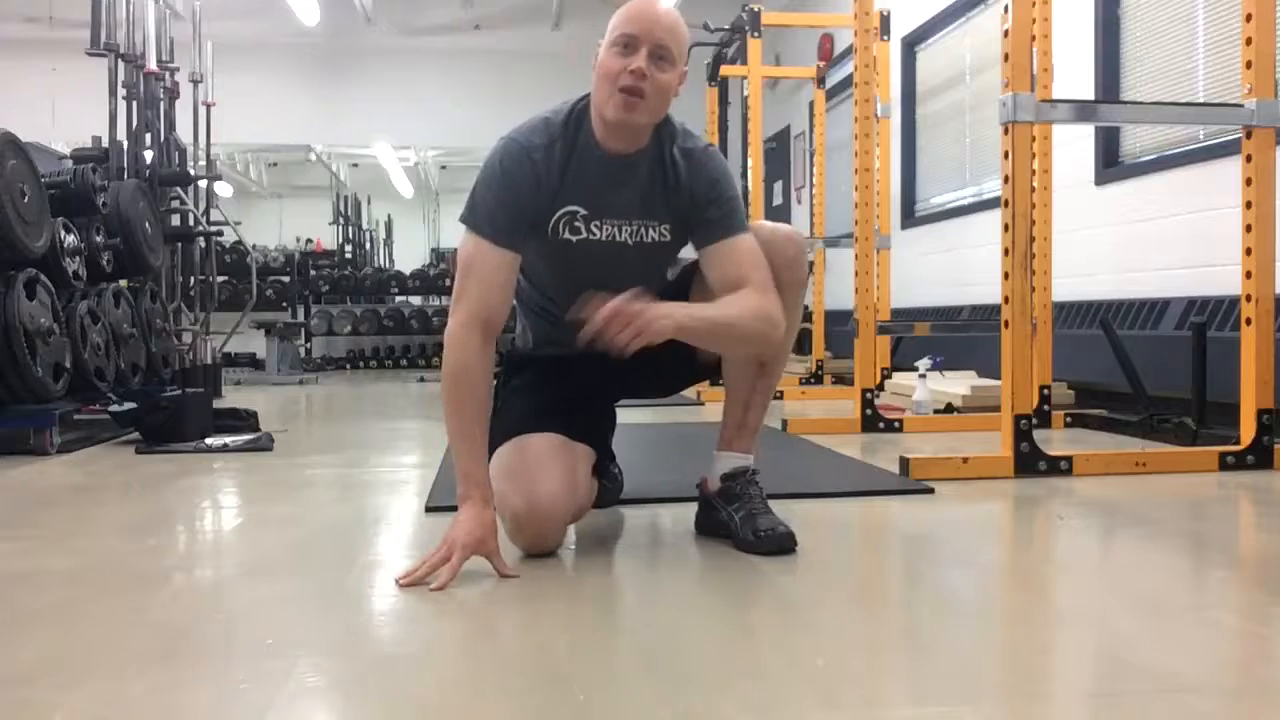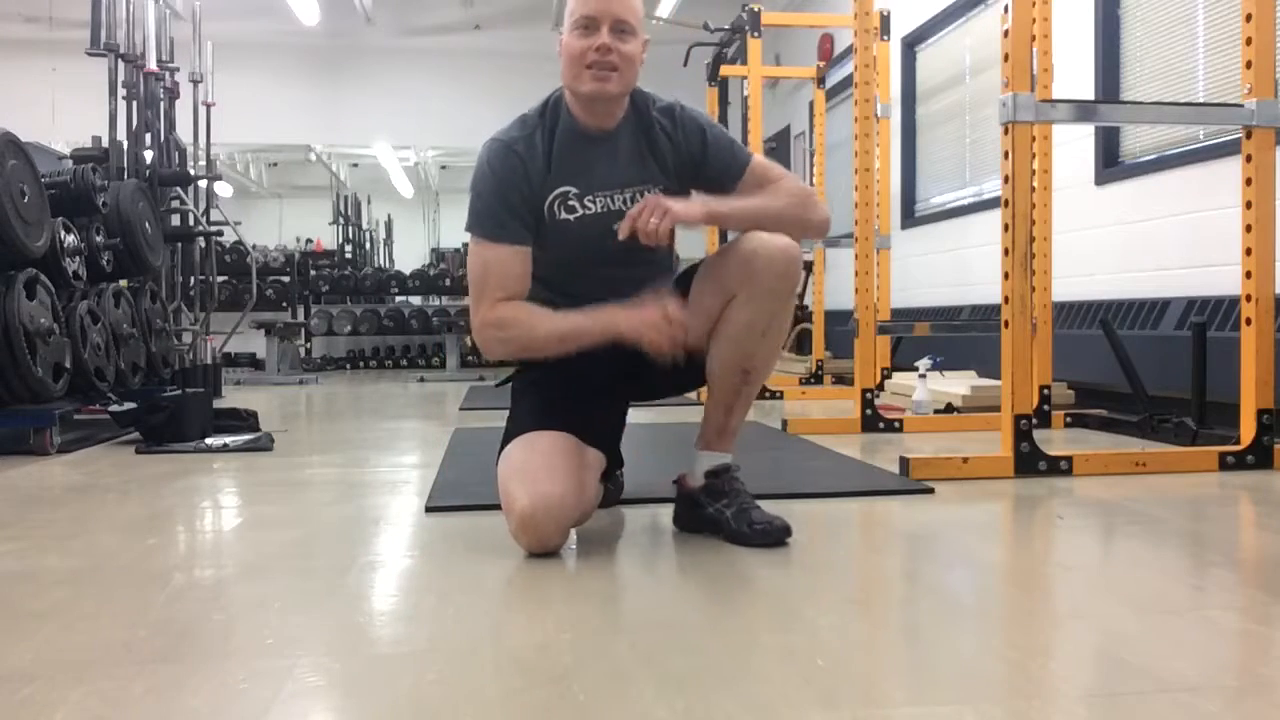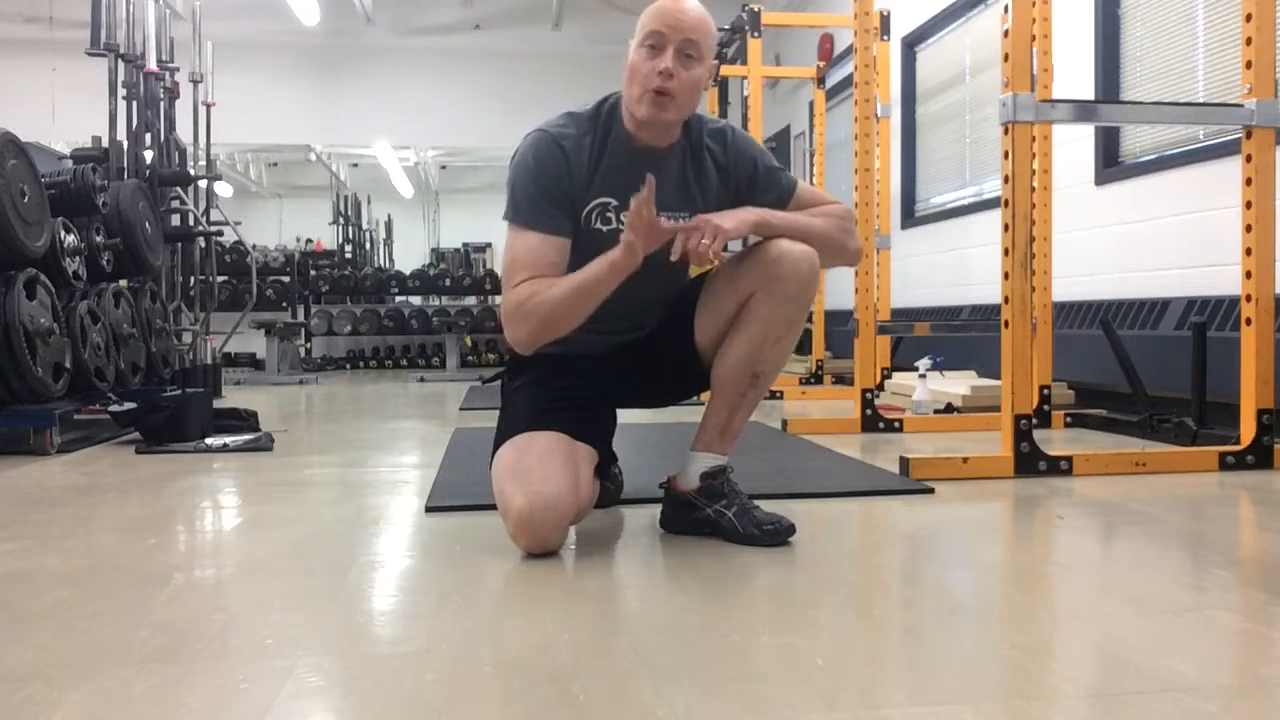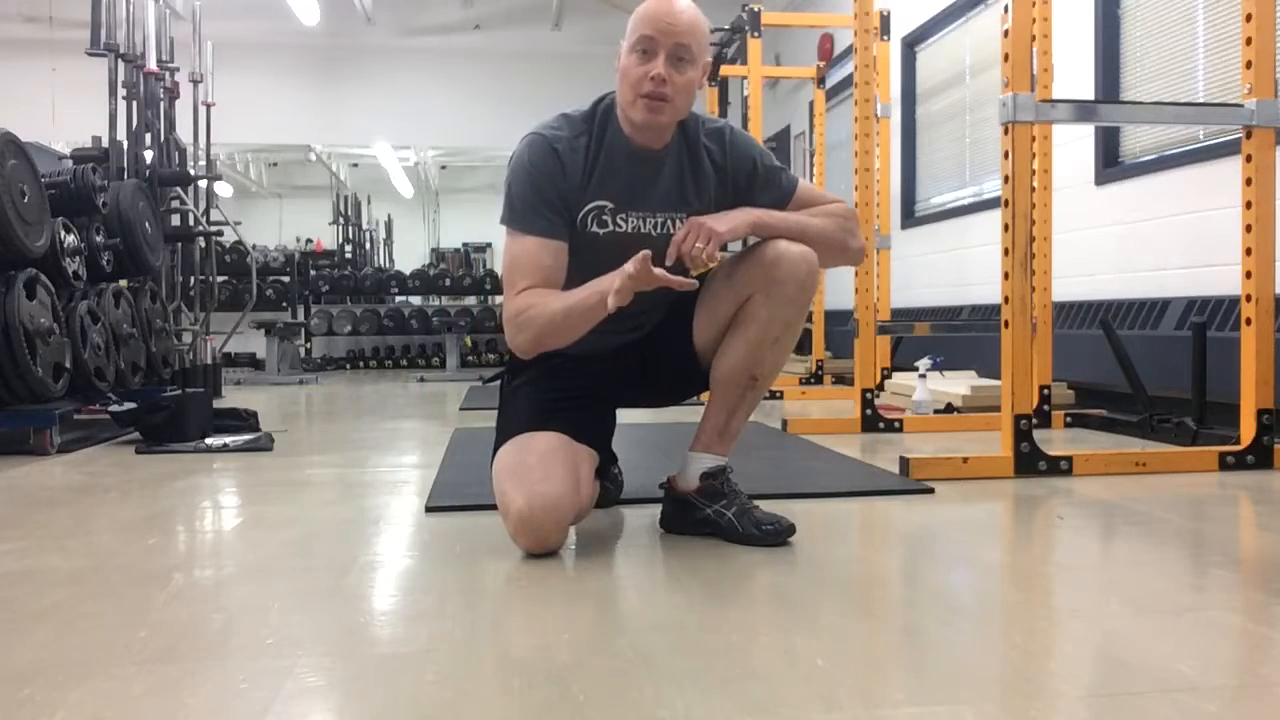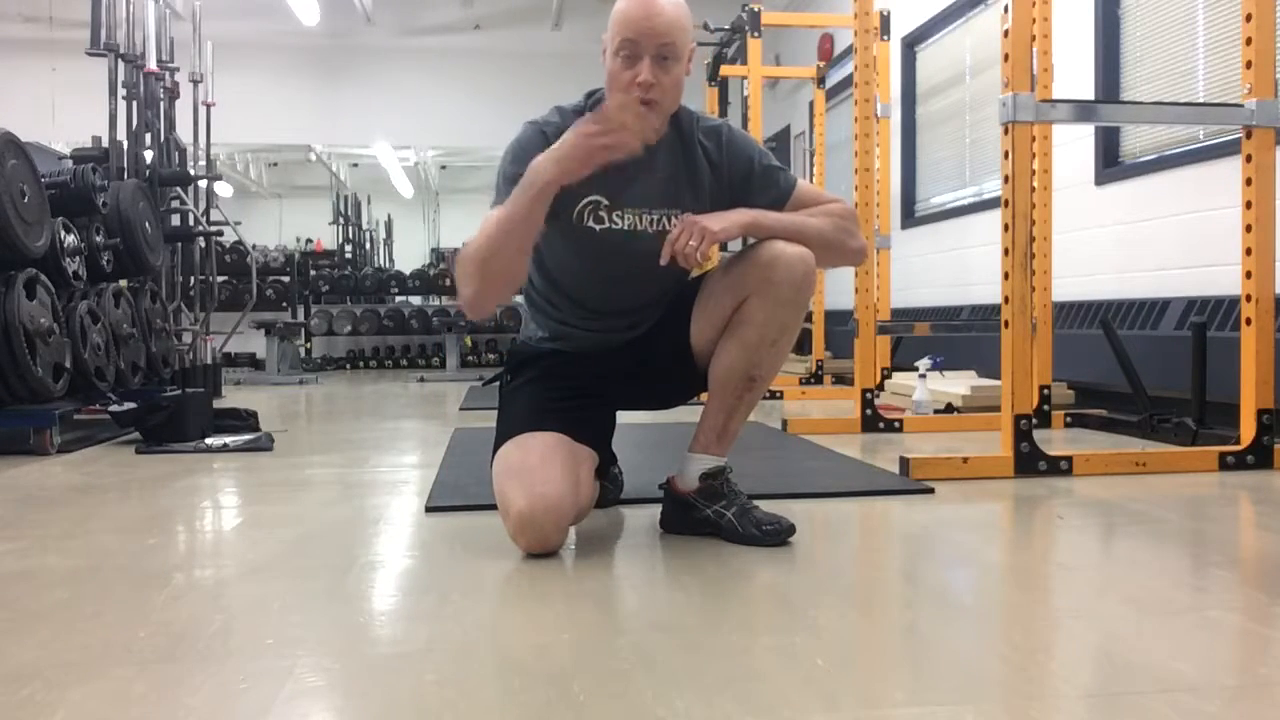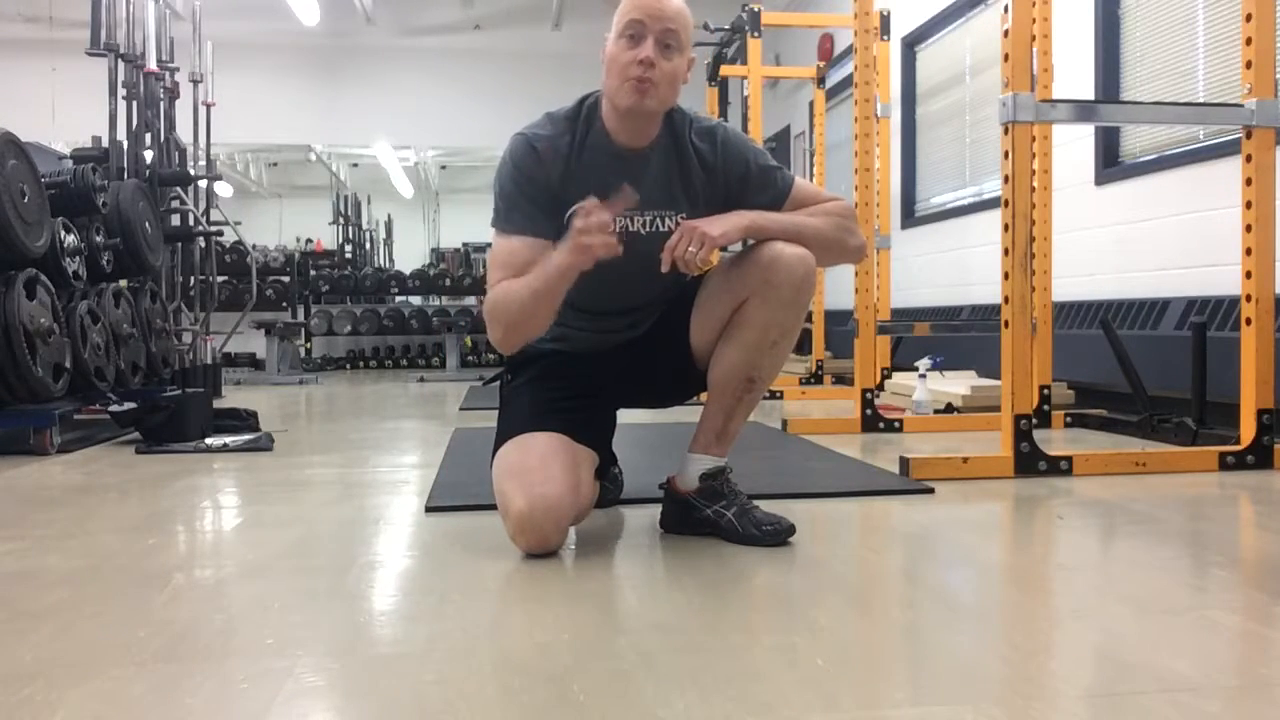
dt=0.7s
person 1, frame 1
left shoulder: (697, 167)
right shoulder: (525, 157)
left elbow: (765, 324)
right elbow: (472, 327)
left wrist: (670, 317)
right wrist: (474, 502)
left hip: (656, 340)
right hip: (555, 358)
left knee: (782, 248)
right knee: (535, 522)
left ankle: (730, 482)
right ankle: (594, 471)
person 1, frame 2
left shoulder: (678, 129)
right shoulder: (512, 156)
left elbow: (810, 213)
right elbow: (493, 326)
left wrist: (704, 206)
right wrist: (620, 319)
left hip: (661, 332)
right hip: (565, 356)
left knee: (772, 253)
right knee: (537, 521)
left ankle: (707, 480)
right ankle: (594, 470)
person 1, frame 3
left shoulder: (724, 151)
right shoulder: (554, 150)
left elbow: (846, 235)
right elbow: (521, 326)
left wrist: (752, 217)
right wrist: (625, 254)
left hip: (664, 341)
right hip: (565, 359)
left knee: (792, 262)
right knee: (536, 520)
left ankle: (700, 483)
right ankle: (593, 471)
person 1, frame 4
left shoulder: (722, 151)
right shoulder: (550, 153)
left elbow: (848, 236)
right elbow: (523, 330)
left wrist: (749, 219)
right wrist: (615, 287)
left hip: (667, 340)
right hip: (565, 358)
left knee: (792, 263)
right knee: (535, 520)
left ankle: (699, 483)
right ankle: (592, 469)
person 1, frame 5
left shoulder: (717, 148)
right shoulder: (547, 140)
left elbow: (848, 236)
right elbow: (476, 298)
left wrist: (745, 218)
right wrist: (545, 176)
left hip: (666, 340)
right hip: (564, 356)
left knee: (787, 263)
right knee: (535, 522)
left ankle: (698, 484)
right ankle: (593, 468)
person 1, frame 6
left shoulder: (712, 149)
right shoulder: (538, 151)
left elbow: (848, 234)
right elbow: (504, 330)
left wrist: (743, 221)
right wrist: (569, 255)
left hip: (666, 338)
right hip: (564, 357)
left knee: (788, 264)
right knee: (535, 521)
left ankle: (700, 484)
right ankle: (593, 468)
